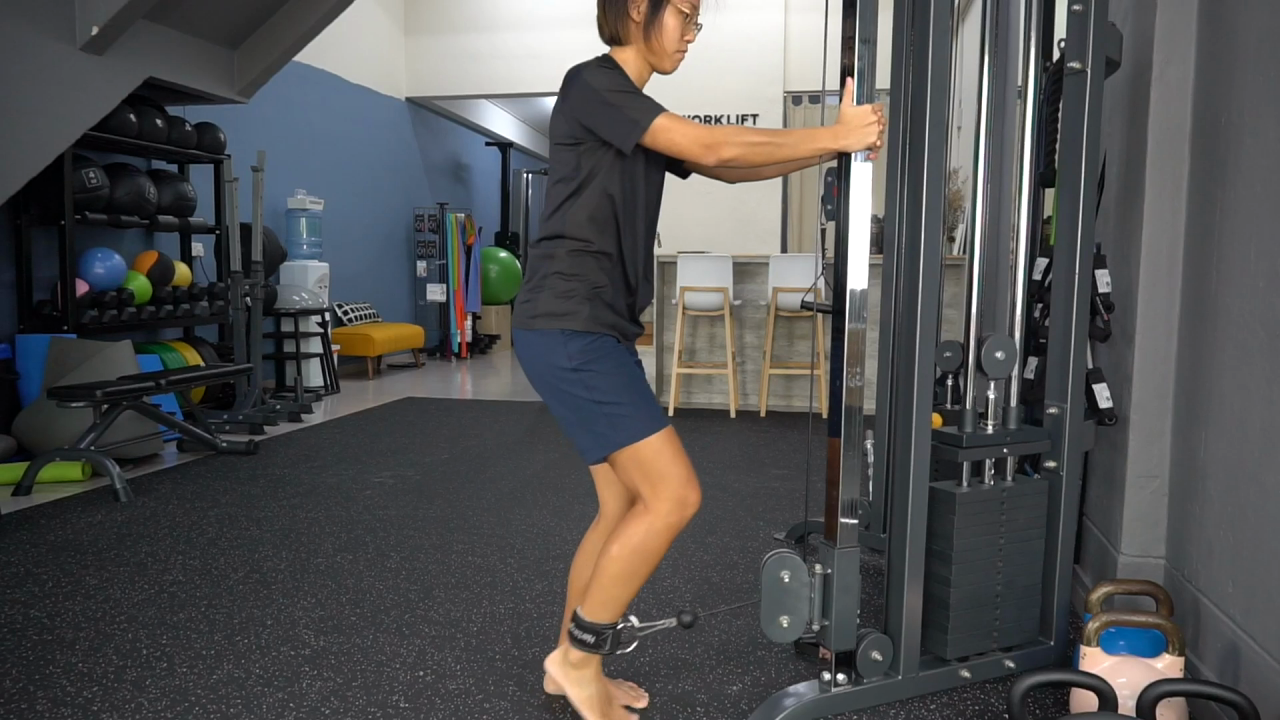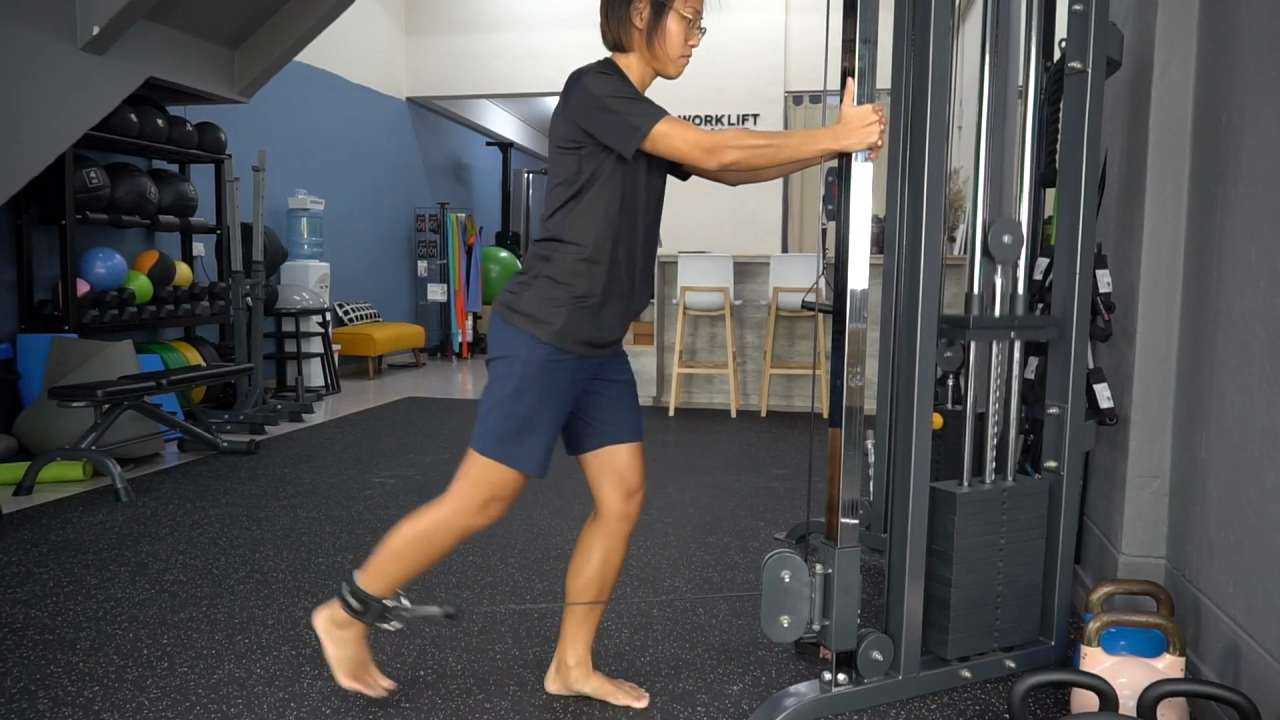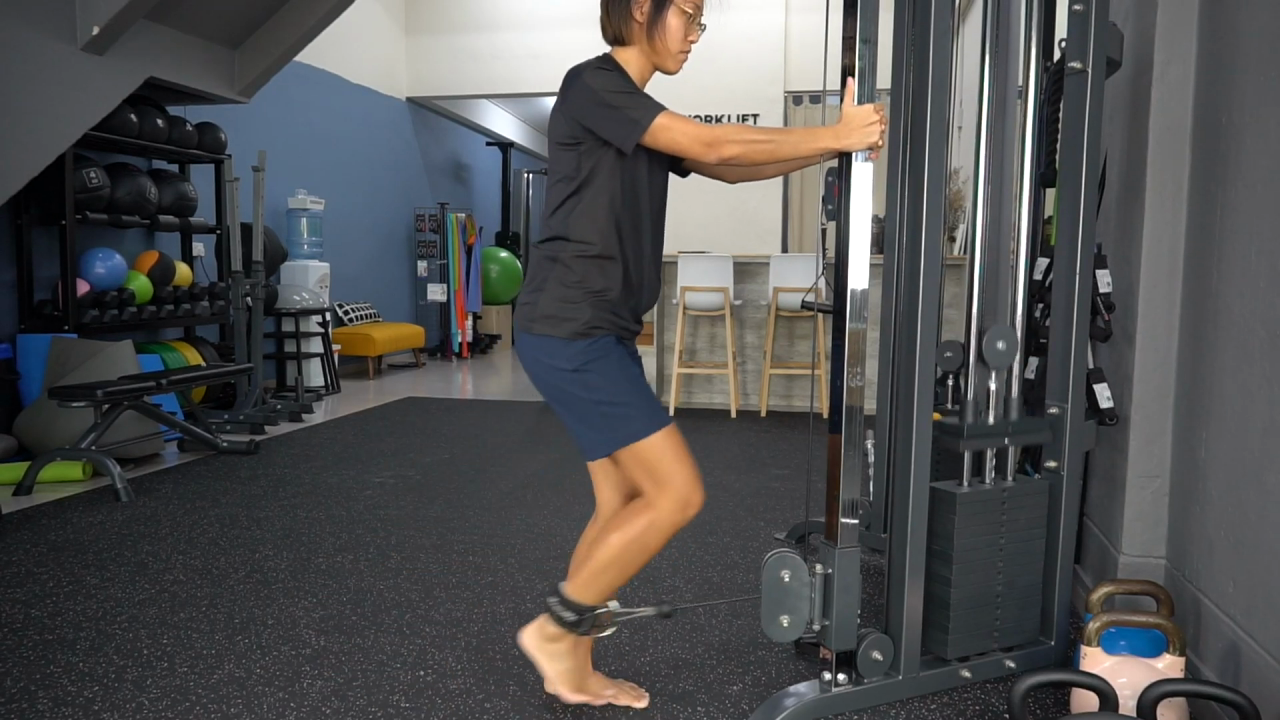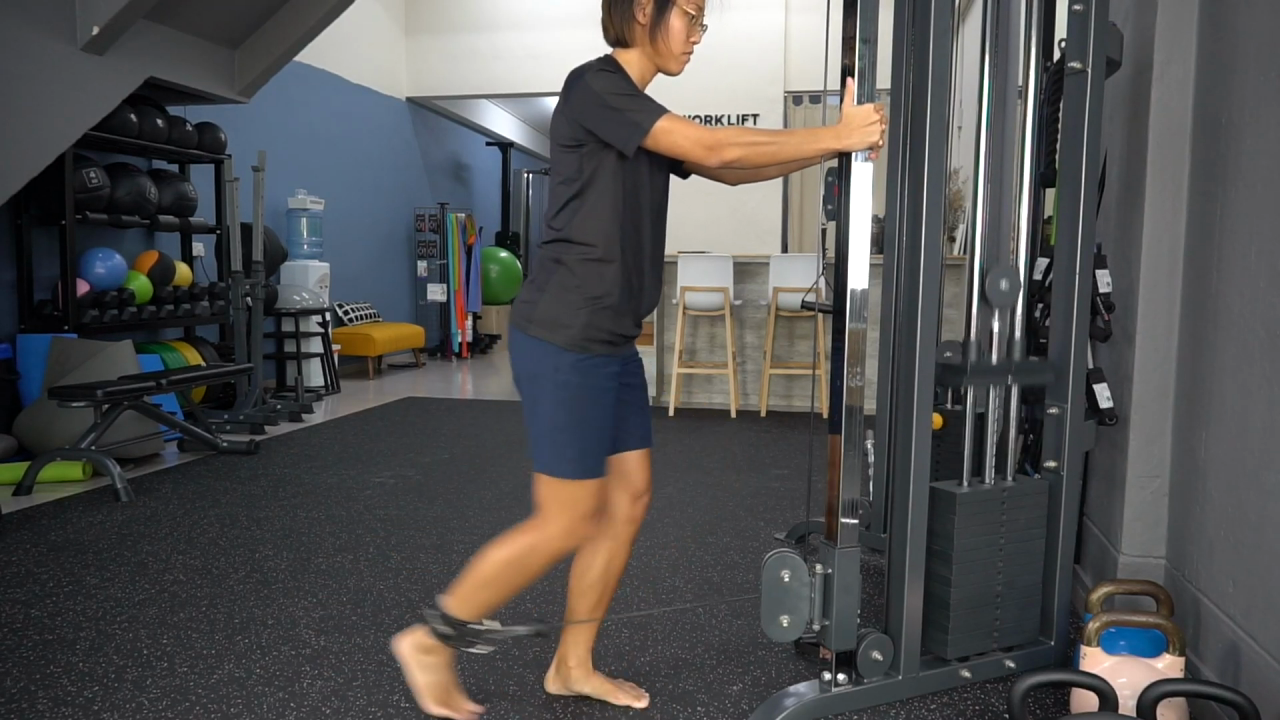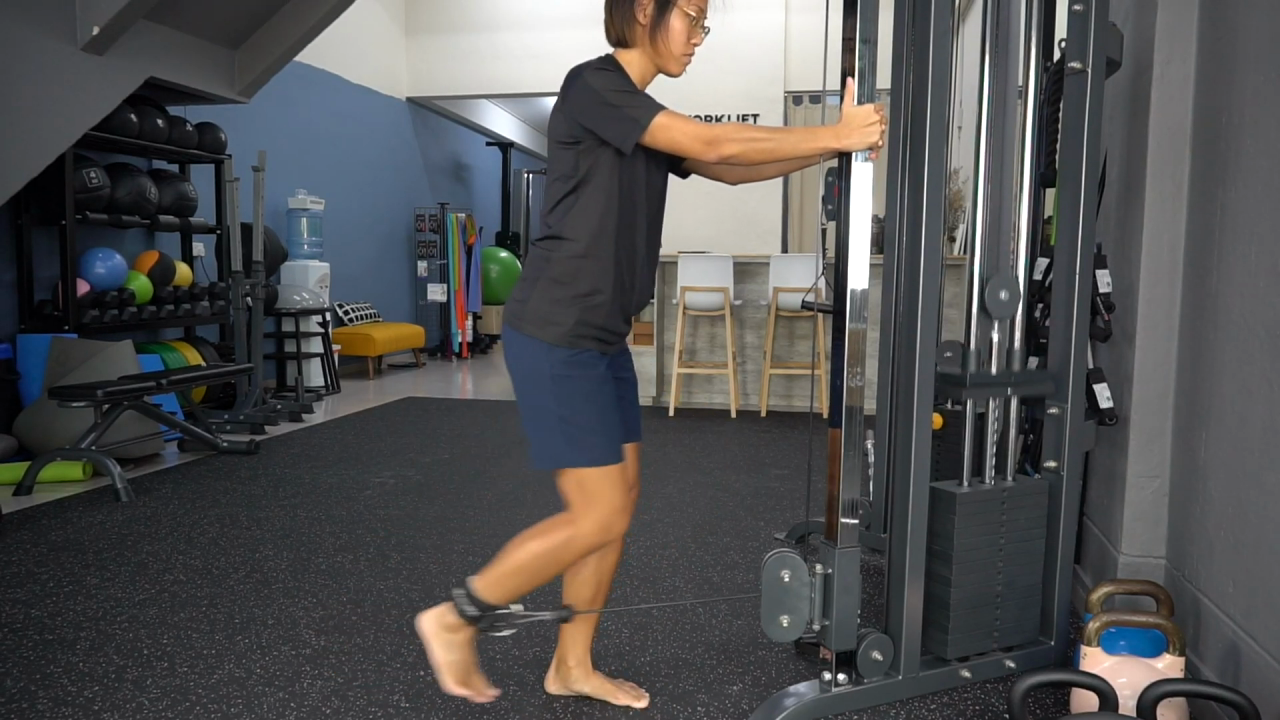
dt=1s
person 1, frame 1
left shoulder: (639, 115)
right shoulder: (591, 84)
left elbow: (725, 168)
right elbow: (711, 148)
left wrist: (835, 141)
right wrist: (835, 136)
left hip: (601, 331)
right hip: (567, 330)
left knee: (627, 504)
right knee: (672, 496)
right ankle: (579, 652)
person 1, frame 2
left shoulder: (641, 119)
right shoulder: (594, 89)
left elbow: (726, 170)
right elbow: (713, 150)
left wrist: (830, 143)
right wrist: (833, 138)
left hip: (595, 342)
right hip: (543, 333)
left knee: (623, 499)
right knee: (478, 502)
left ankle: (573, 666)
right ankle: (347, 613)
person 1, frame 3
left shoulder: (642, 115)
right shoulder: (592, 84)
left elbow: (727, 168)
right elbow: (712, 146)
left wrist: (834, 143)
right wrist: (834, 136)
left hip: (603, 332)
right hip: (568, 331)
left knee: (627, 500)
right knee: (675, 494)
left ankle: (574, 662)
right ankle: (556, 625)
person 1, frame 4
left shoulder: (640, 114)
right shoulder: (593, 87)
left elbow: (727, 170)
right elbow: (715, 149)
left wrist: (830, 143)
right wrist: (837, 137)
left hip: (608, 339)
right hip: (564, 337)
left knee: (629, 500)
right knee: (567, 522)
right ankle: (433, 639)
person 1, frame 5
left shoulder: (645, 118)
right shoulder: (592, 85)
left elbow: (727, 169)
right elbow: (713, 145)
left wrist: (829, 143)
right wrist: (832, 137)
left hip: (600, 337)
right hip: (556, 335)
left knee: (617, 502)
right knee: (596, 518)
left ankle: (572, 666)
right ankle: (455, 618)
